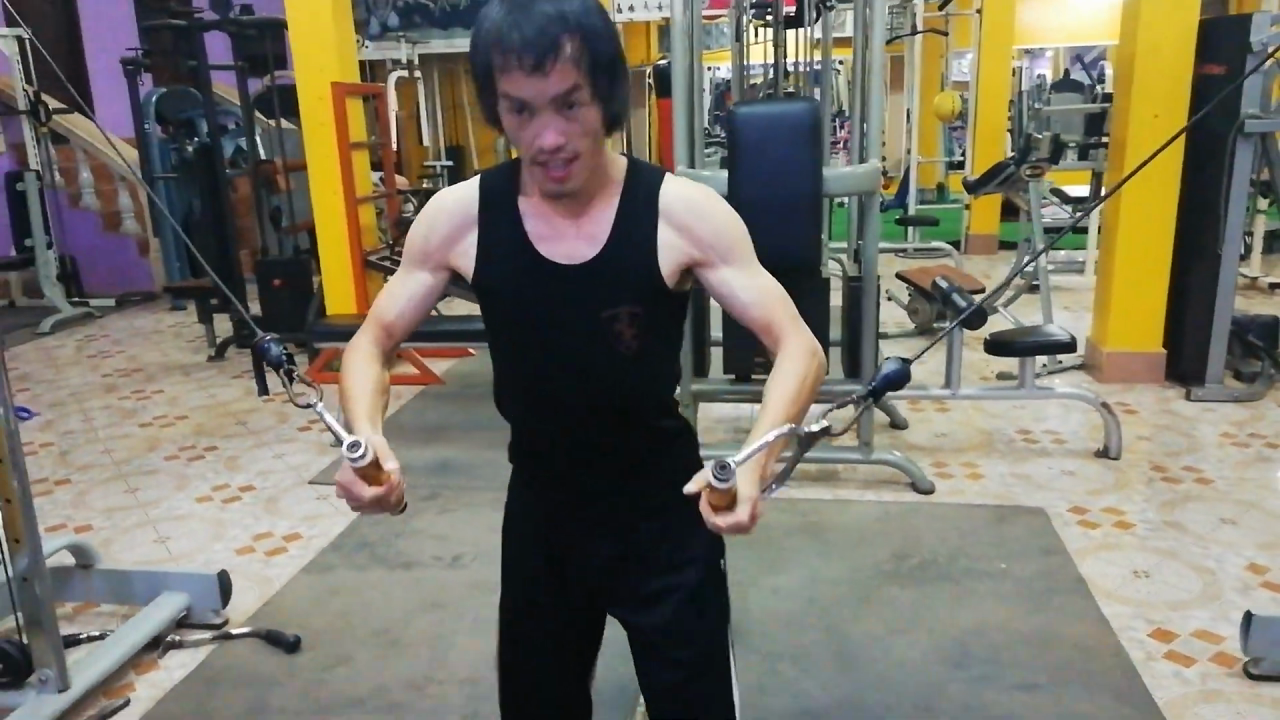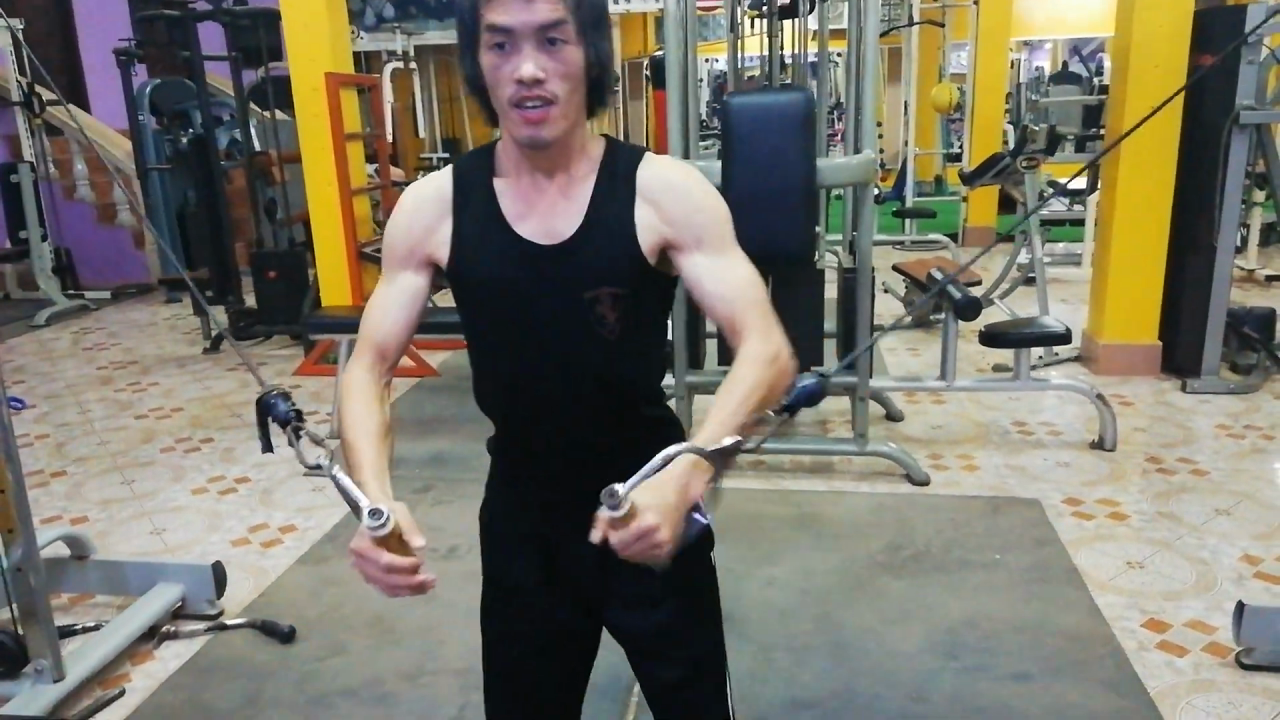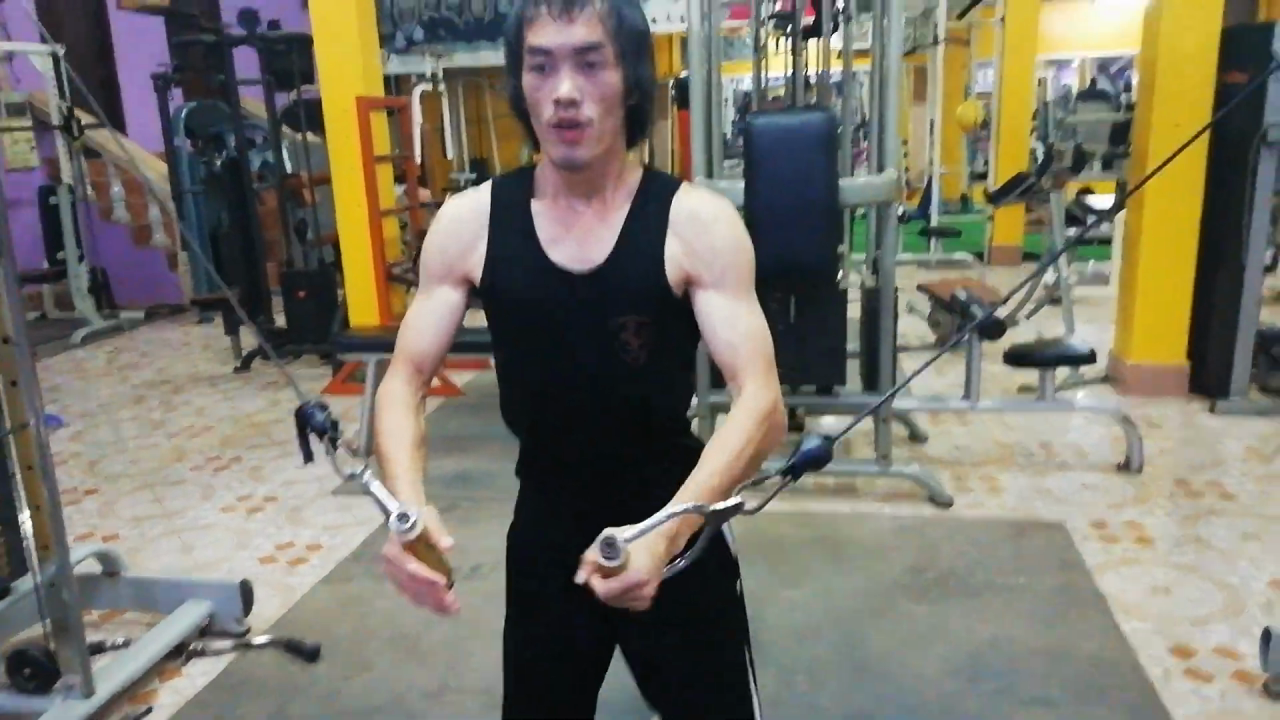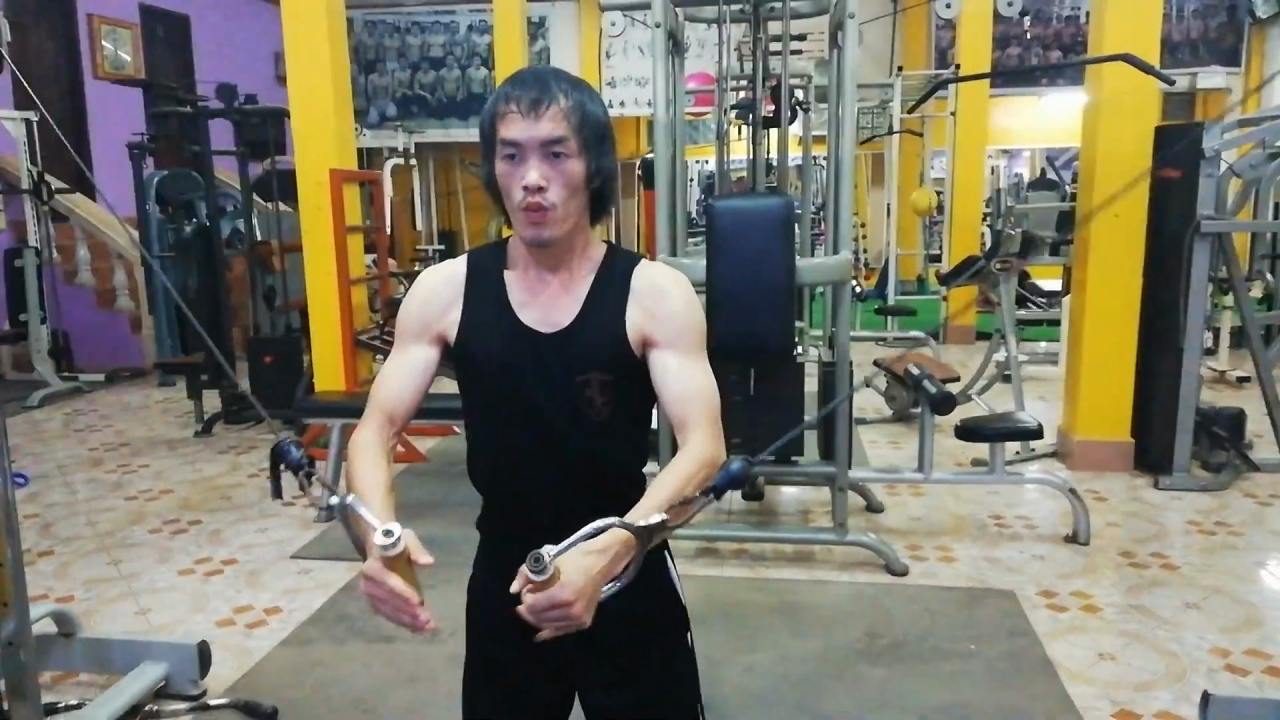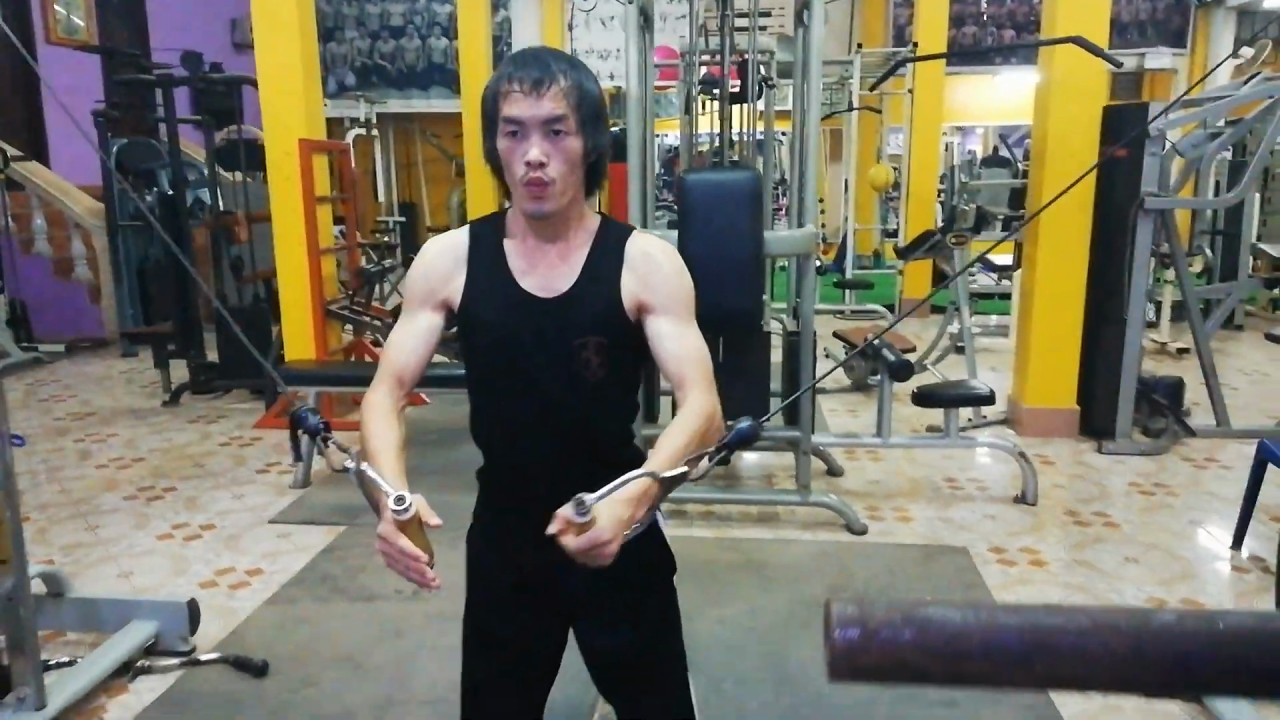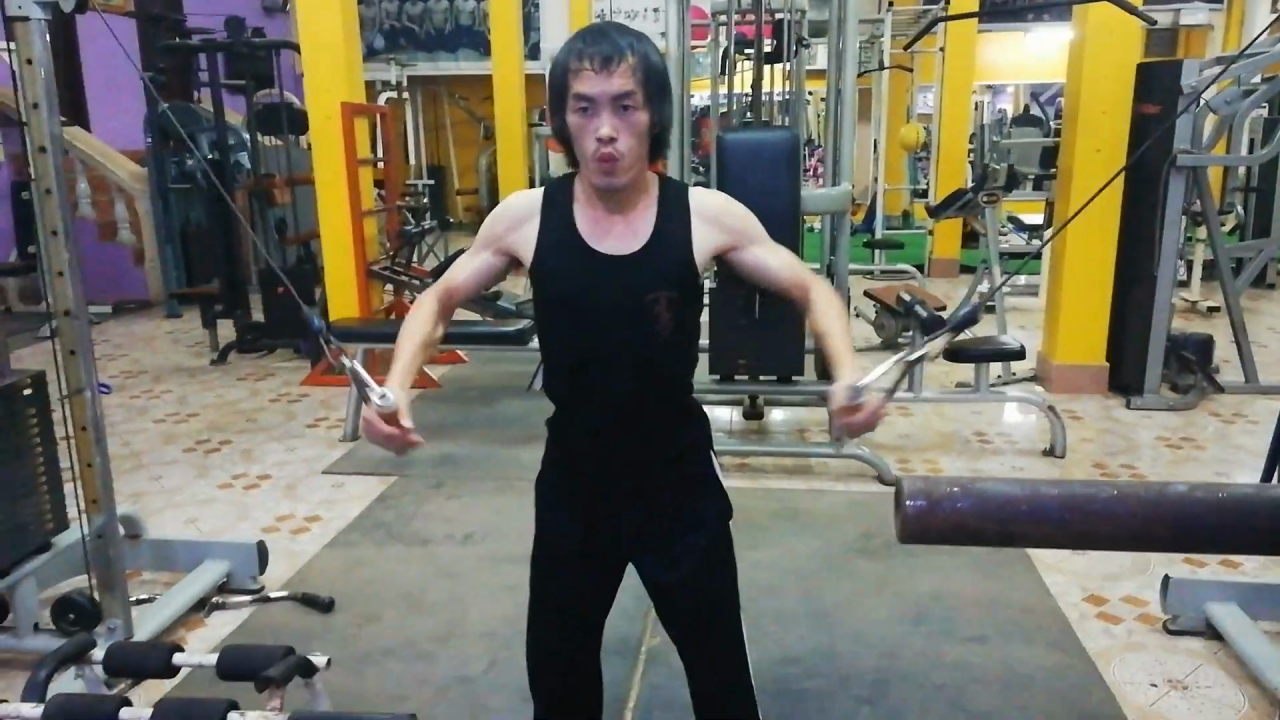
dt=0.4s
person 1, frame 1
left shoulder: (682, 211)
right shoulder: (460, 216)
left elbow: (798, 348)
right elbow: (373, 340)
left wrist: (757, 458)
right wrist: (366, 439)
left hip: (664, 519)
right hip: (540, 514)
person 1, frame 2
left shoulder: (664, 190)
right shoulder: (433, 206)
left elbow: (768, 353)
right elbow: (369, 366)
left wrist: (680, 482)
right wrist: (374, 498)
left hip: (653, 512)
right hip: (519, 515)
person 1, frame 3
left shoulder: (697, 222)
right shoulder: (469, 222)
left elbow: (759, 398)
right elbow: (406, 375)
left wrist: (669, 530)
right wrist: (408, 500)
left hip: (673, 537)
right hip: (546, 534)
person 1, frame 4
left shoulder: (654, 294)
right shoulder: (447, 290)
left elbow: (704, 448)
right elbow: (376, 429)
left wrist: (606, 554)
left hip: (626, 586)
right hip: (504, 588)
person 1, frame 5
left shoulder: (644, 261)
right shoulder: (450, 259)
left elbow: (699, 405)
right elbow: (387, 391)
left wrist: (635, 497)
right wrist: (396, 498)
left hip: (615, 532)
right hip: (504, 538)
person 1, frame 6
left shoulder: (704, 215)
right shoulder: (526, 216)
left elbow: (811, 290)
right elbow: (442, 300)
left wrist: (846, 369)
right wrist: (396, 385)
left hip: (679, 478)
right hip: (573, 481)
left knee: (717, 661)
right knee: (557, 664)
